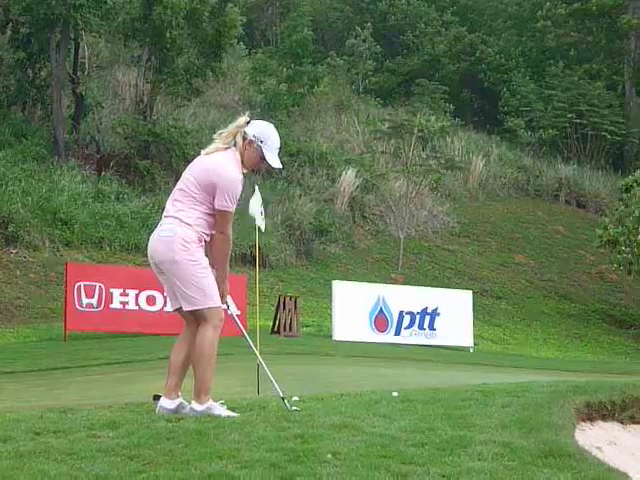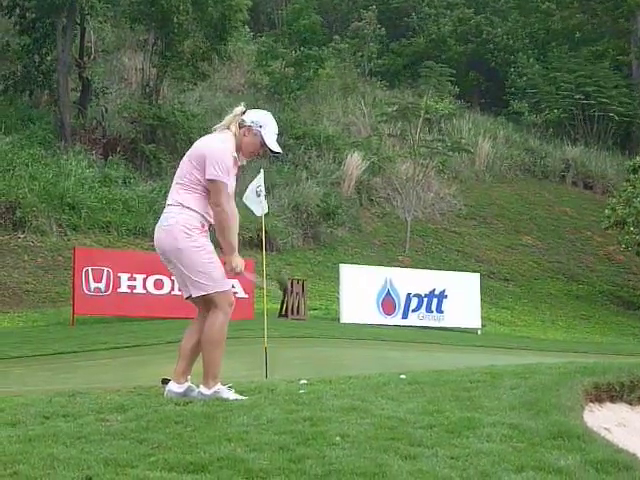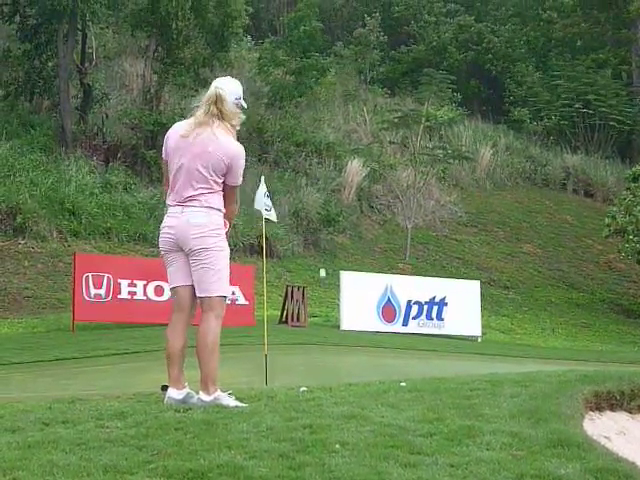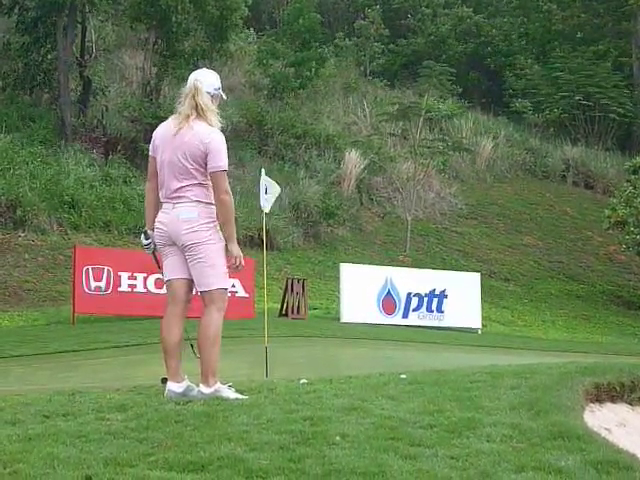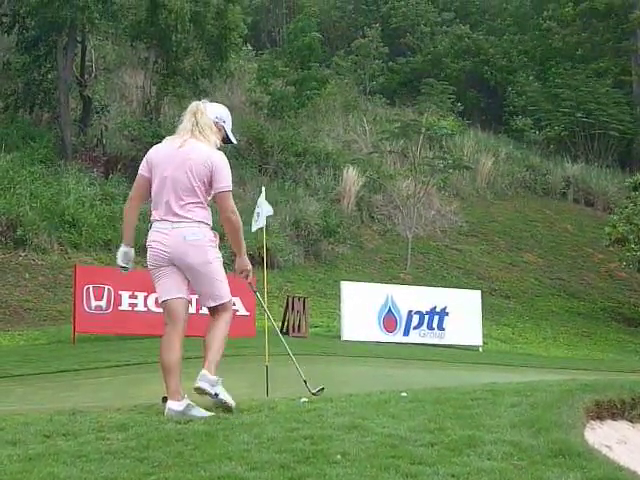
dt=1s
person 1, frame 1
left shoulder: (217, 159)
right shoulder: (230, 174)
right elbow: (223, 233)
left wrist: (213, 270)
right wrist: (222, 279)
left hip: (162, 242)
right hip: (180, 243)
left knee: (195, 323)
right knee: (212, 319)
left ankle: (170, 398)
right ankle: (202, 402)
person 1, frame 2
left shoulder: (232, 160)
right shoulder: (216, 148)
left elbow: (230, 208)
right elbow: (219, 206)
left wrist: (232, 252)
right wrist: (231, 254)
left hip: (173, 232)
right hip: (184, 230)
left knee: (209, 310)
right knee: (223, 303)
left ankle: (179, 382)
right ankle: (210, 386)
person 1, frame 3
left shoulder: (175, 132)
right shoulder: (233, 149)
left elbow: (168, 182)
right elbow: (230, 203)
right wrist: (224, 231)
left hip: (172, 223)
right hip: (205, 226)
left knee: (181, 309)
right knee: (213, 310)
left ankle: (176, 389)
right ankle: (209, 392)
person 1, frame 4
left shoulder: (162, 131)
right shoulder: (211, 136)
left elbow: (151, 183)
right elbow: (222, 194)
left wrist: (149, 228)
right wrist: (232, 241)
left hip: (167, 220)
right hip: (198, 221)
left knee: (176, 302)
right knee: (215, 302)
left ankle: (175, 382)
right ankle: (209, 384)
person 1, frame 5
left shoulder: (157, 151)
right shoulder: (214, 157)
left elbow: (134, 201)
right elbow: (229, 214)
left wrist: (126, 244)
right wrist: (242, 255)
left hip: (159, 240)
right hip: (195, 239)
left knee: (174, 322)
right knee: (223, 310)
left ankle: (175, 400)
right ankle: (209, 375)
